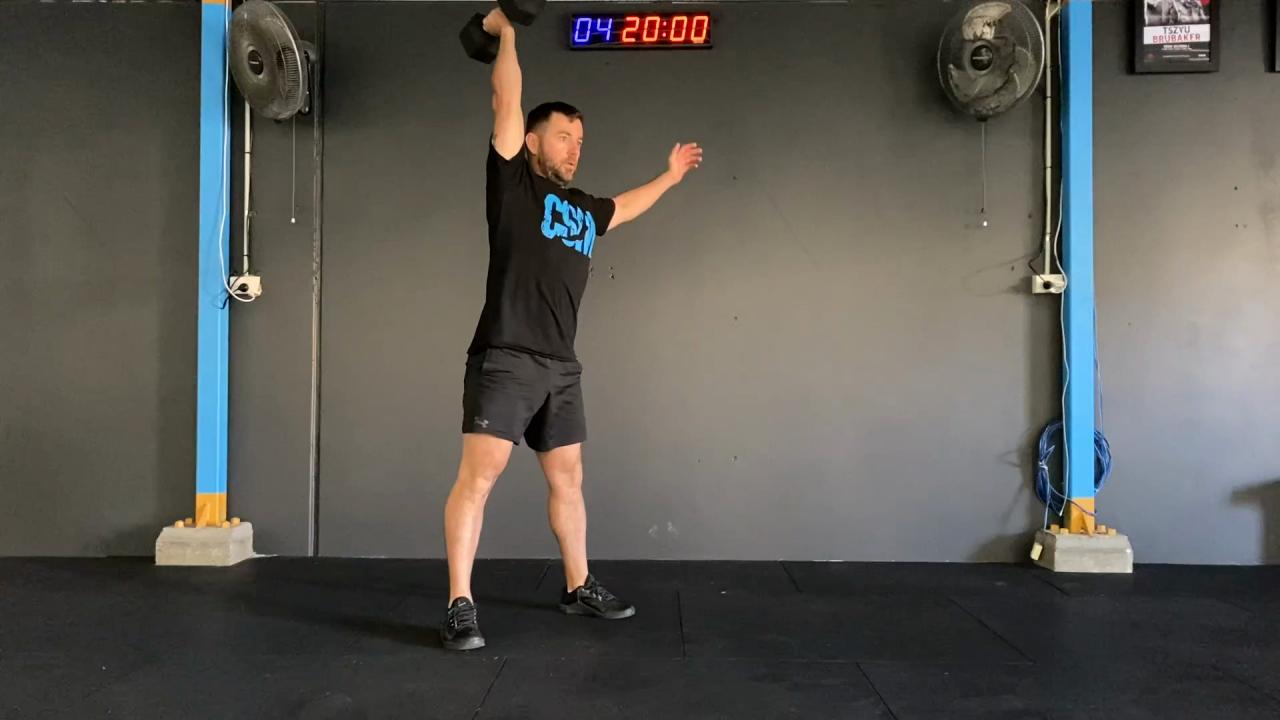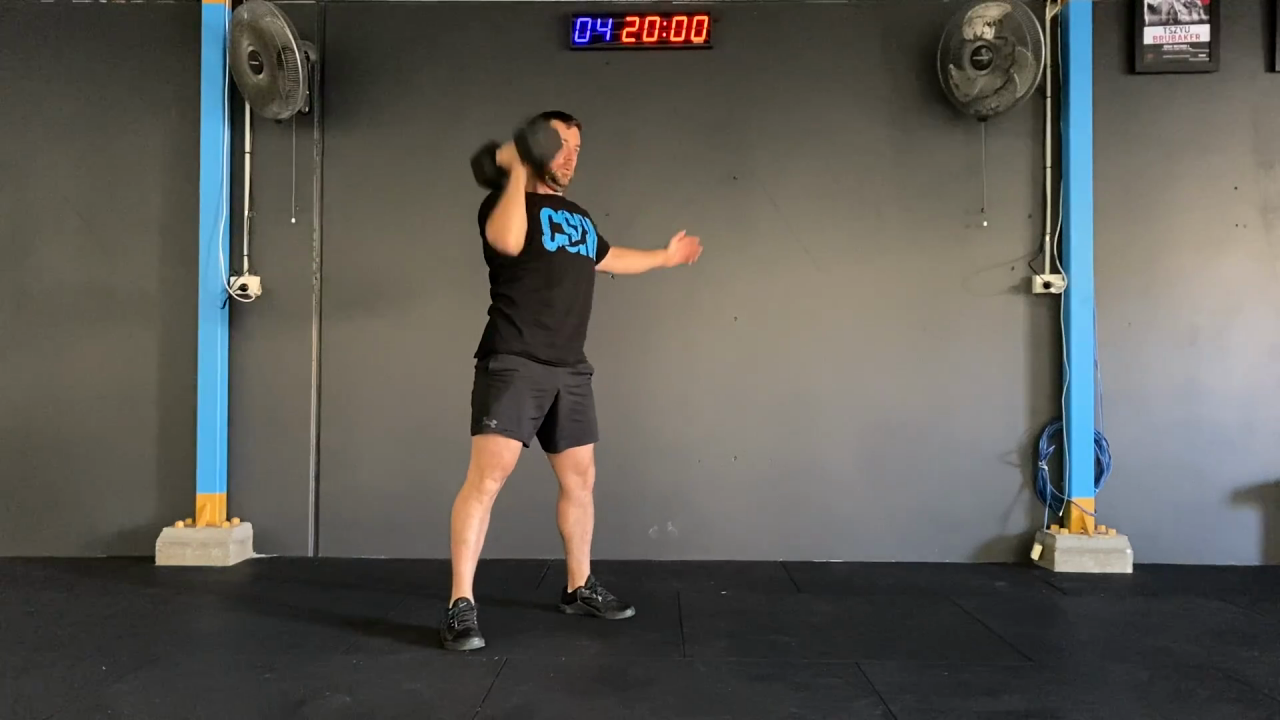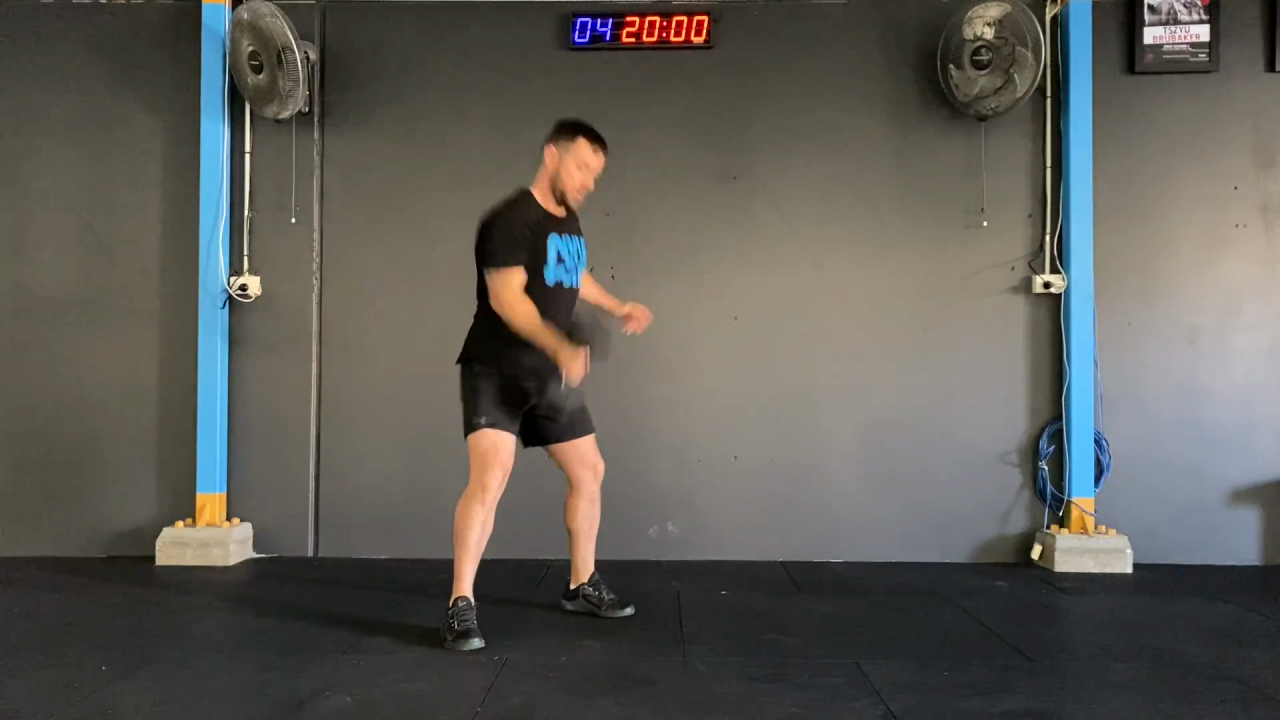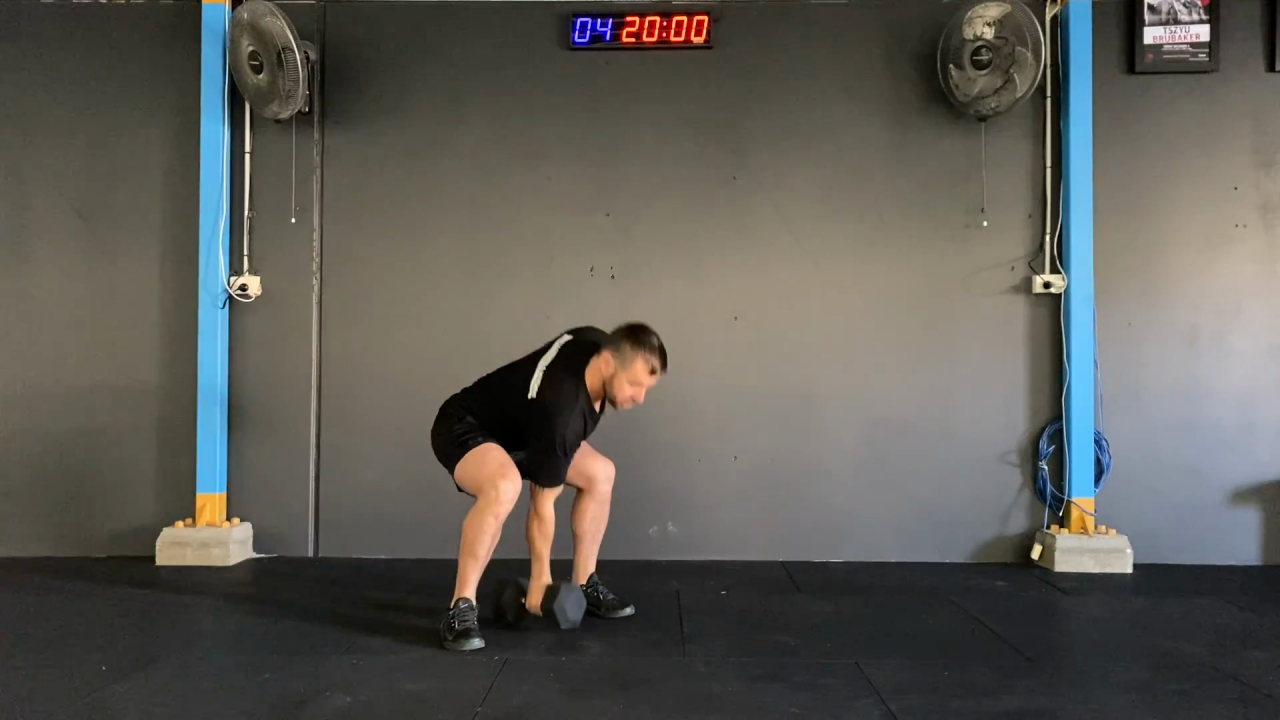
dt=0.5s
person 1, frame 1
left shoulder: (582, 207)
right shoulder: (513, 183)
left elbow: (625, 207)
right elbow: (505, 107)
left wrist: (670, 175)
right wrist: (505, 36)
left hip: (559, 366)
right hip: (505, 360)
left knee: (568, 478)
right knee: (479, 477)
left ankle: (579, 587)
right ankle: (459, 604)
person 1, frame 2
left shoulder: (578, 216)
right shoulder: (514, 207)
left elbow: (607, 258)
right elbow: (509, 242)
left wrist: (666, 255)
right wrist: (514, 170)
left hip: (570, 368)
right hip: (513, 364)
left knee: (579, 480)
right knee: (487, 478)
left ankle: (579, 587)
right ankle: (461, 605)
person 1, frame 3
left shoulder: (569, 221)
right shoulder: (511, 220)
right elbow: (505, 296)
left wrist: (618, 309)
right wrist: (559, 346)
left hip: (547, 369)
right hip: (497, 371)
left knee: (587, 473)
right knee: (491, 477)
left ankle: (583, 586)
right ankle: (461, 605)
person 1, frame 4
left shoulder: (594, 342)
right shoulder: (561, 412)
right elbow: (542, 507)
right wrist: (541, 580)
left hip: (515, 428)
right hip: (463, 427)
left knee: (600, 476)
right knee: (505, 488)
left ankle: (584, 585)
right ankle: (461, 609)
